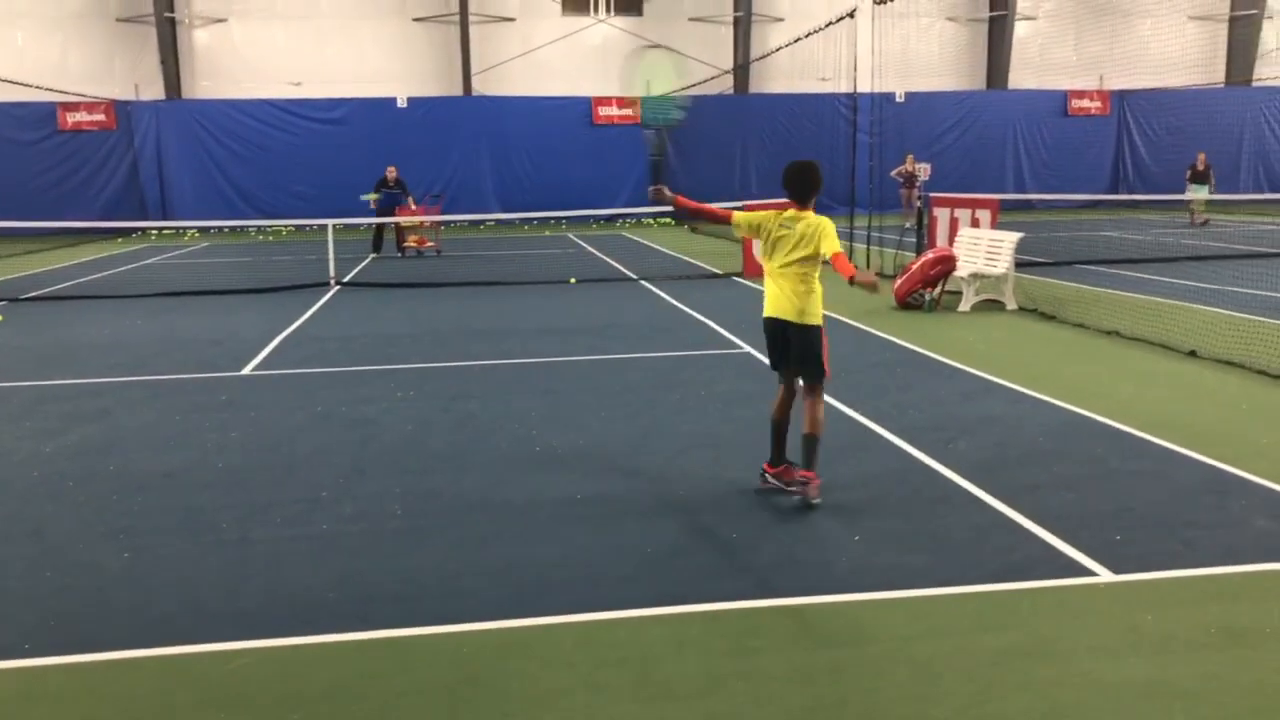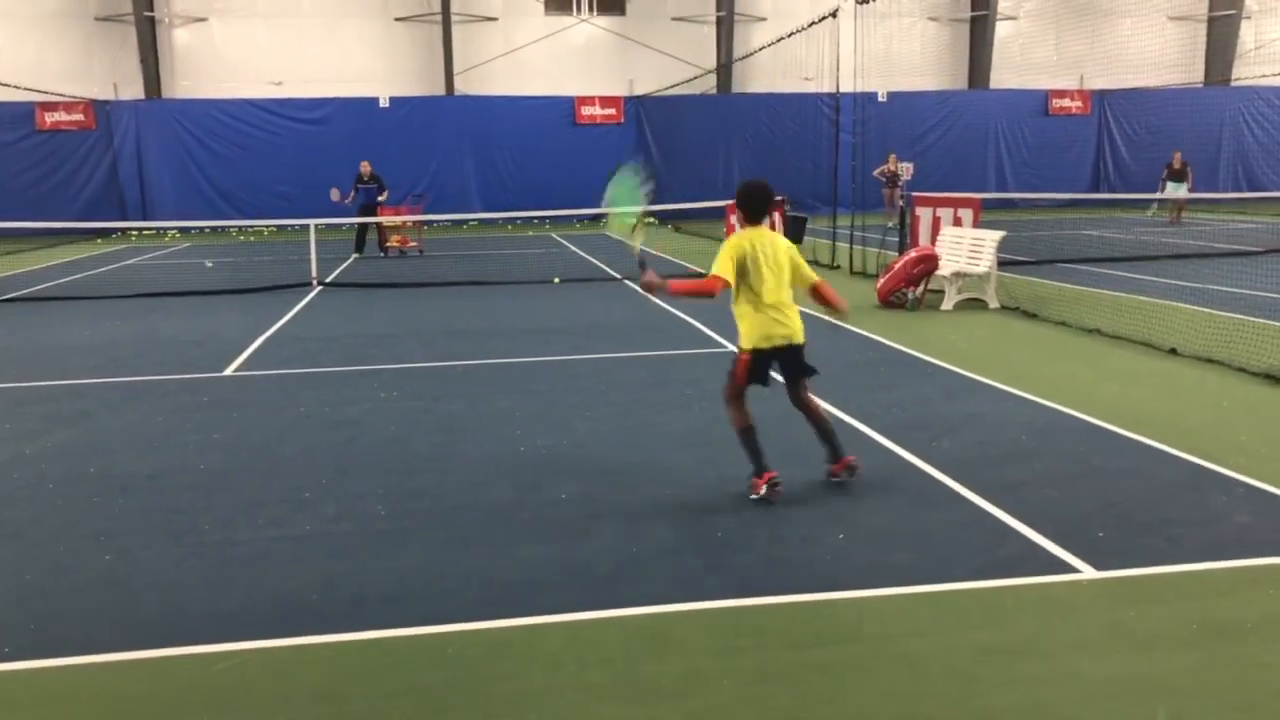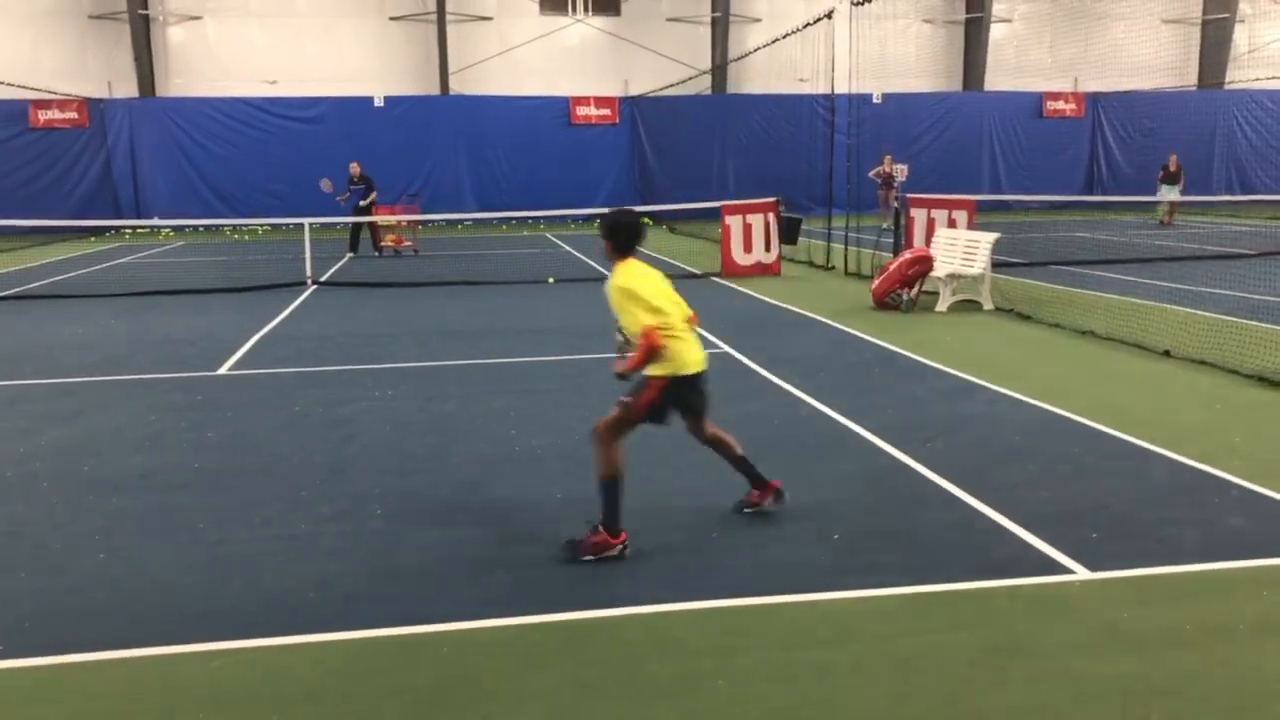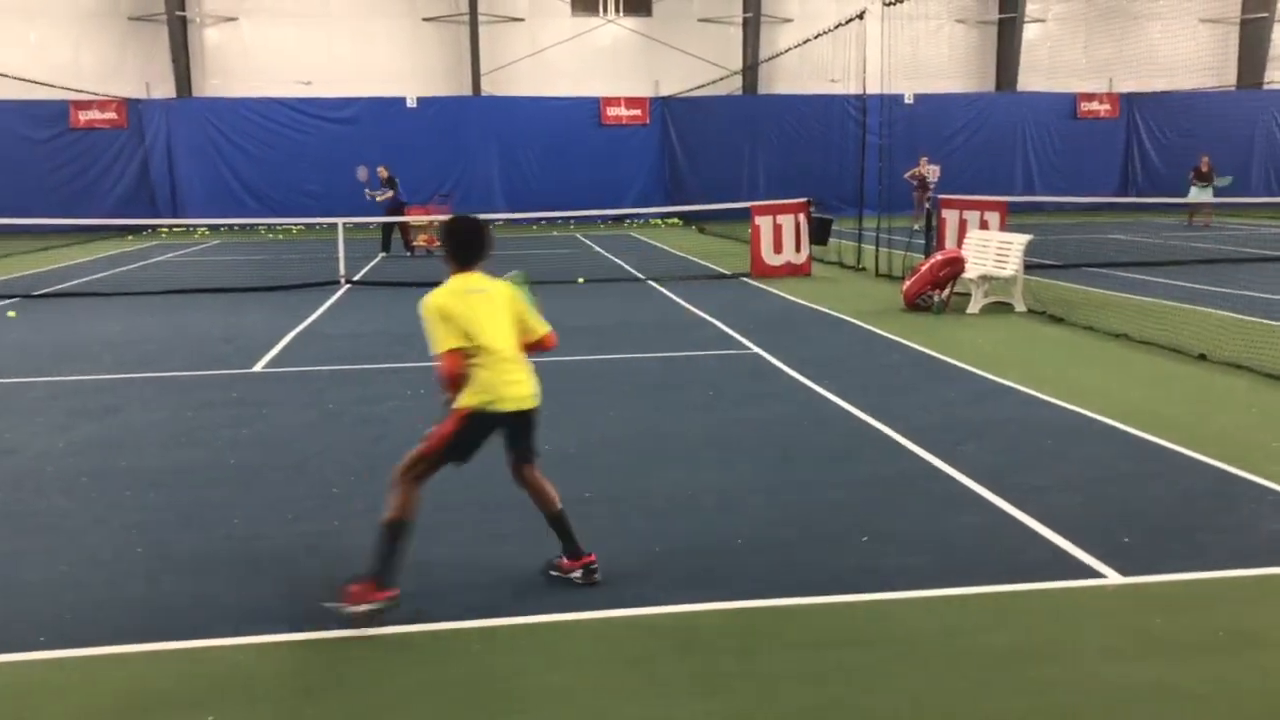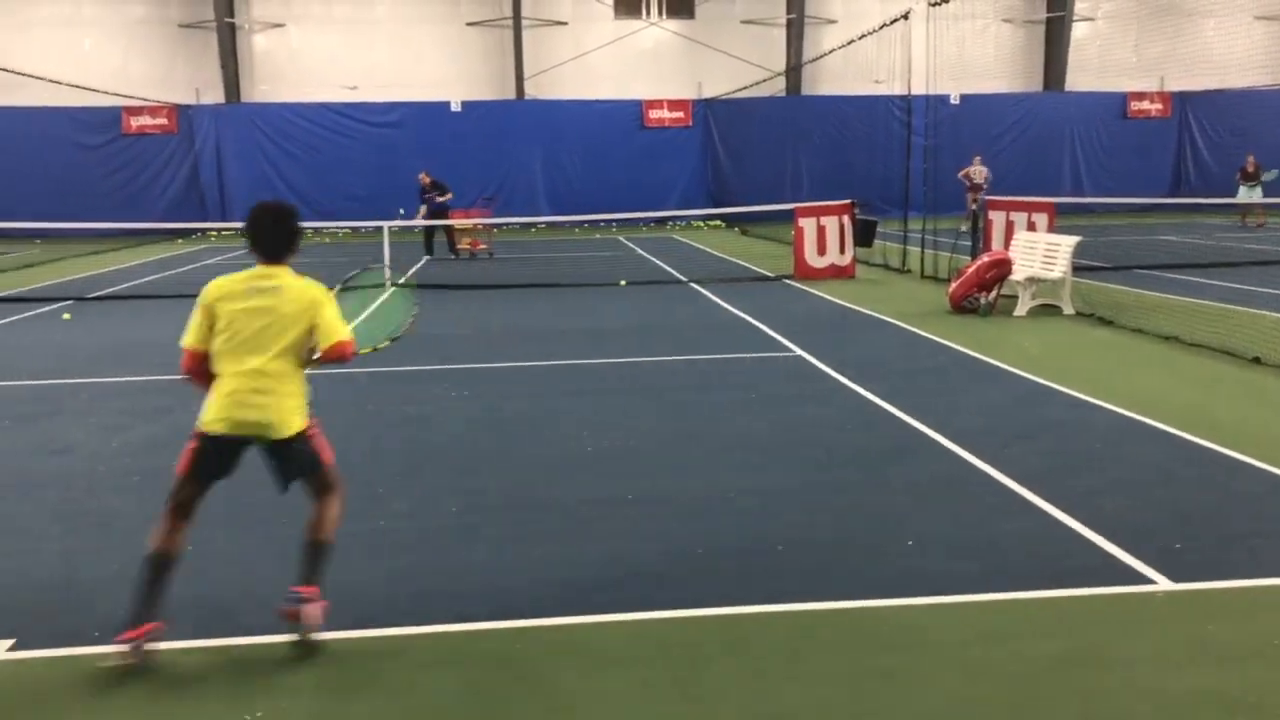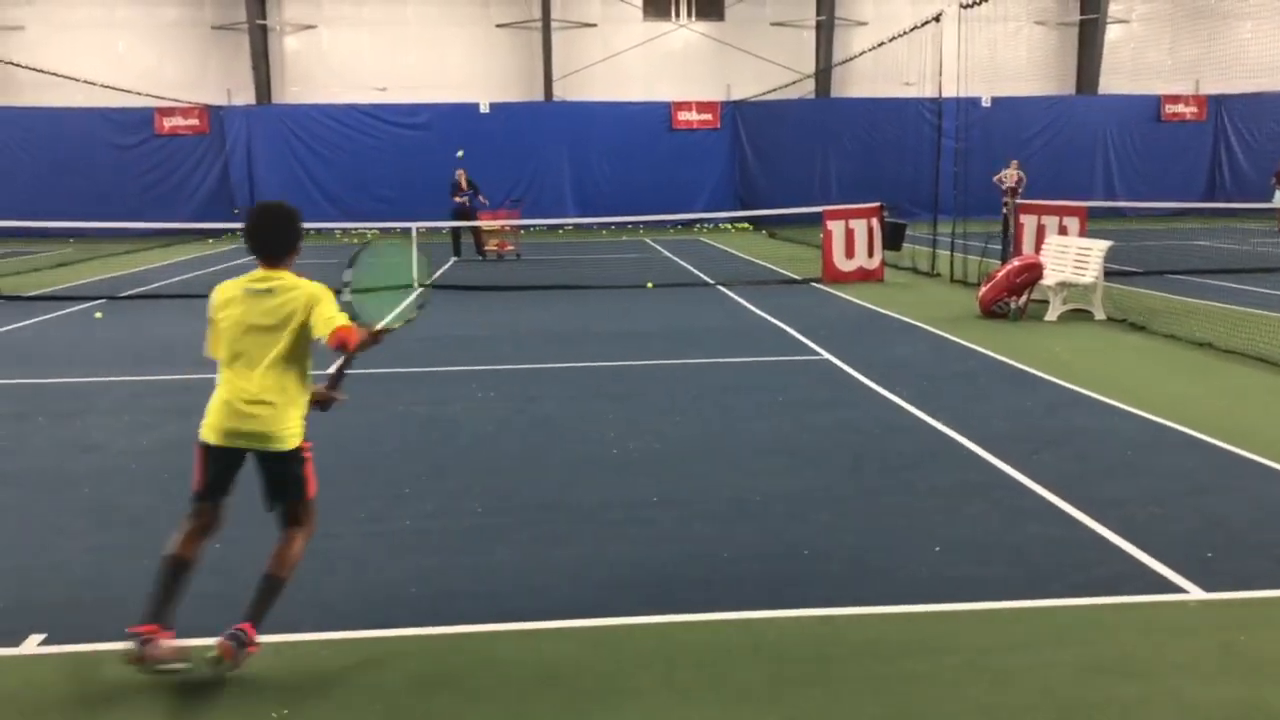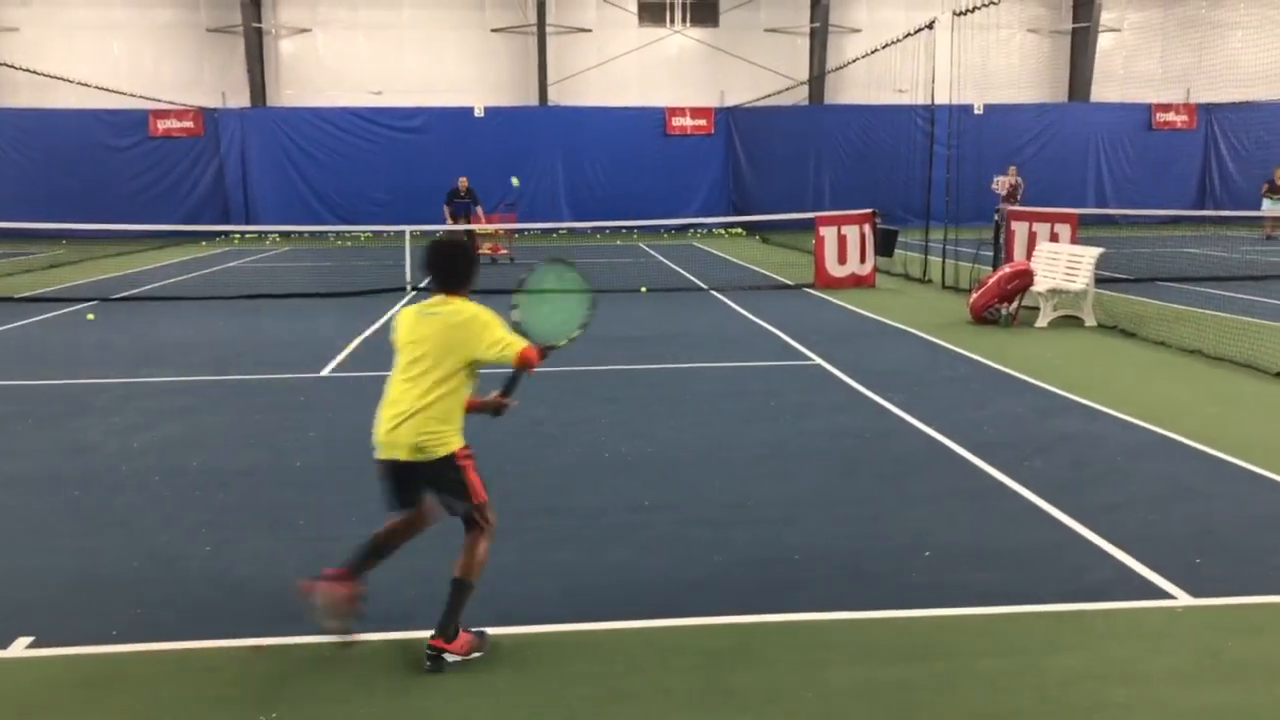
dt=0.4s
person 1, frame 1
left shoulder: (769, 221)
right shoulder: (821, 226)
left elbow: (720, 216)
right elbow: (837, 257)
left wrist: (671, 199)
right wrist: (855, 275)
left hip: (774, 314)
right hip: (805, 317)
left knee: (787, 387)
right knee: (813, 393)
left ankle: (776, 465)
right ankle: (807, 474)
person 1, frame 2
left shoulder: (734, 245)
right shoulder: (783, 244)
left elbow: (713, 287)
right elbow: (816, 287)
left wrist: (664, 286)
right wrist: (839, 306)
left hip: (759, 338)
right hip: (792, 333)
left knee: (734, 398)
right knee: (800, 395)
left ankle: (762, 474)
right ankle: (840, 460)
person 1, frame 3
left shoulder: (619, 284)
right shoulder: (650, 274)
left elbow: (651, 342)
right elbow: (689, 318)
left wrist: (629, 366)
left hip: (669, 368)
right hip: (692, 361)
left knee: (605, 434)
right knee: (700, 428)
left ankle: (611, 534)
right ankle: (764, 489)
person 1, frame 4
left shoulder: (437, 301)
right shoulder: (506, 291)
left elbow: (453, 370)
right elbow: (546, 341)
left wrist: (452, 397)
left hip: (483, 399)
right hip: (523, 392)
left knee: (407, 478)
right knee: (525, 471)
left ankle: (378, 585)
right ankle: (577, 558)
person 1, frame 5
left shoulder: (218, 291)
right shoulder: (314, 294)
left elbow: (193, 366)
right elbow: (343, 351)
right wrist: (315, 353)
left hip: (224, 415)
right hip: (282, 417)
left knee: (177, 513)
right knee: (329, 492)
left ankle: (140, 625)
right ankle: (306, 592)
person 1, frame 6
left shoulder: (223, 295)
right shoulder: (311, 294)
right elbow: (343, 339)
right wrist: (367, 334)
left hip: (223, 423)
right hip: (279, 427)
left knee: (199, 523)
right knee: (298, 525)
left ankle: (152, 629)
right ankle: (243, 631)
person 1, frame 7
left shoulder: (405, 318)
right shoulder: (477, 318)
right elbow: (527, 359)
left wrist: (478, 403)
right wrist: (545, 349)
left hip: (390, 436)
right hip: (435, 441)
left knee: (419, 514)
right knee: (480, 526)
left ankle: (340, 581)
right ankle: (448, 638)
